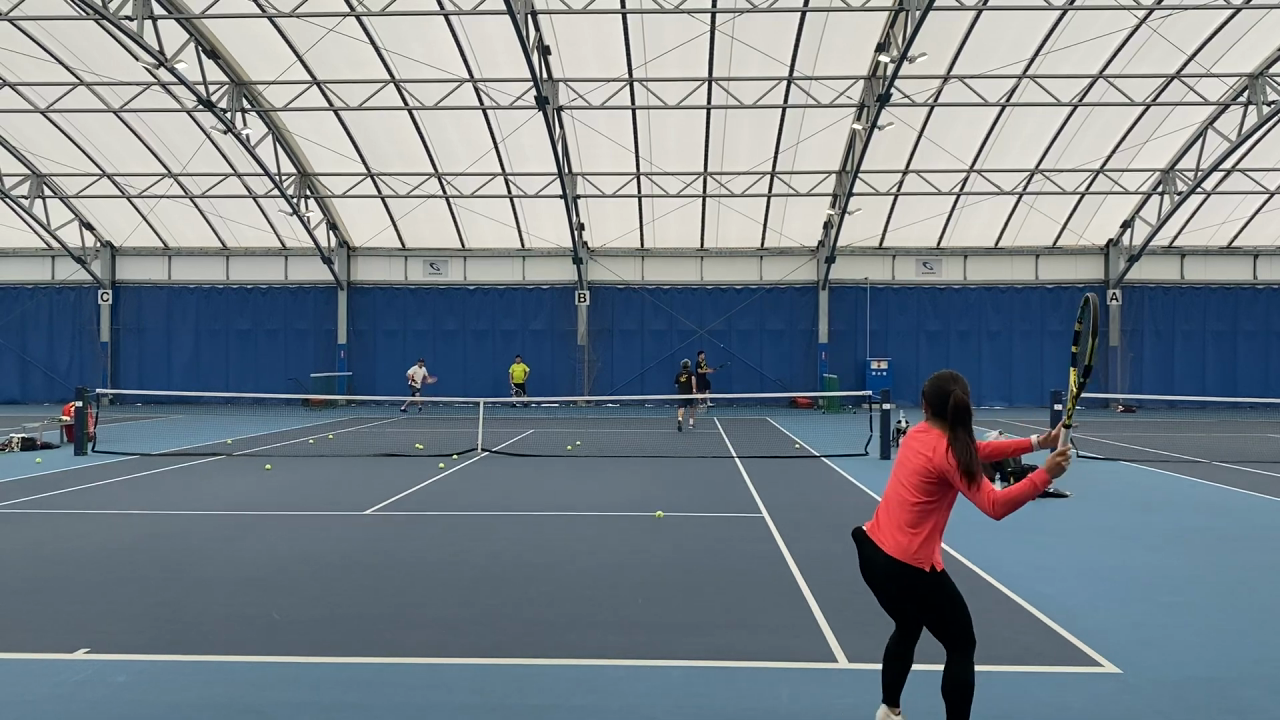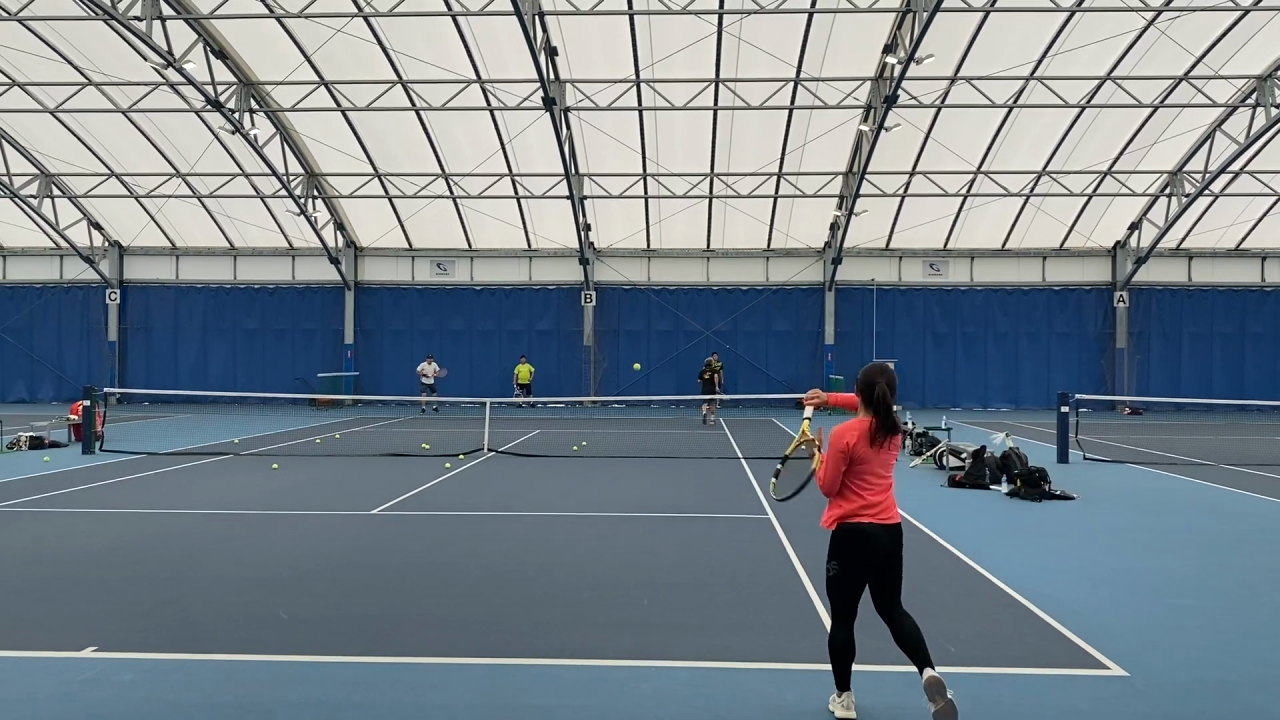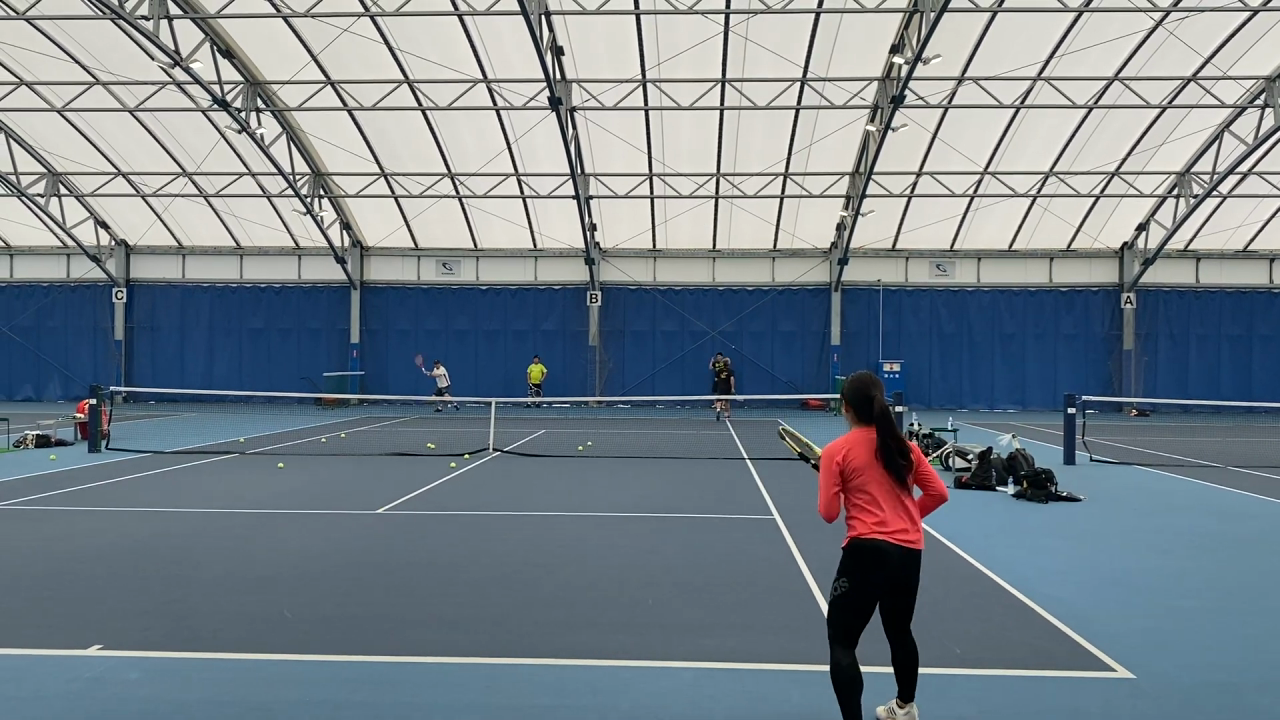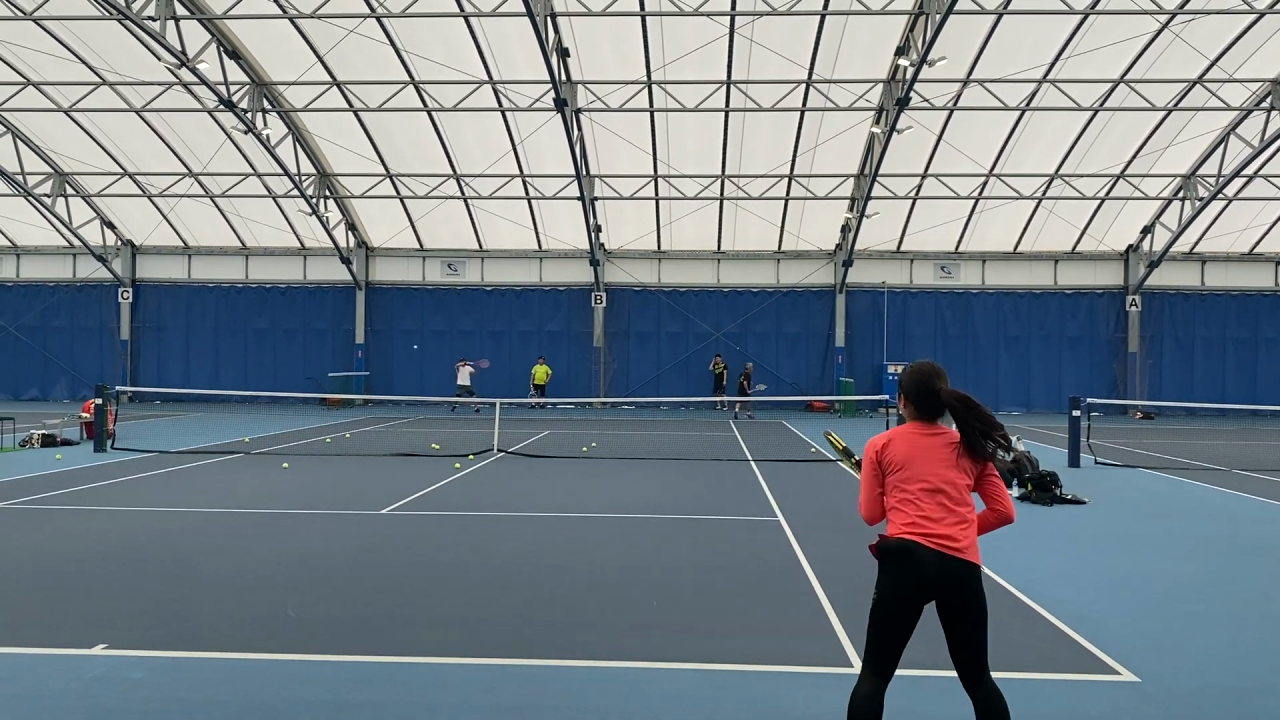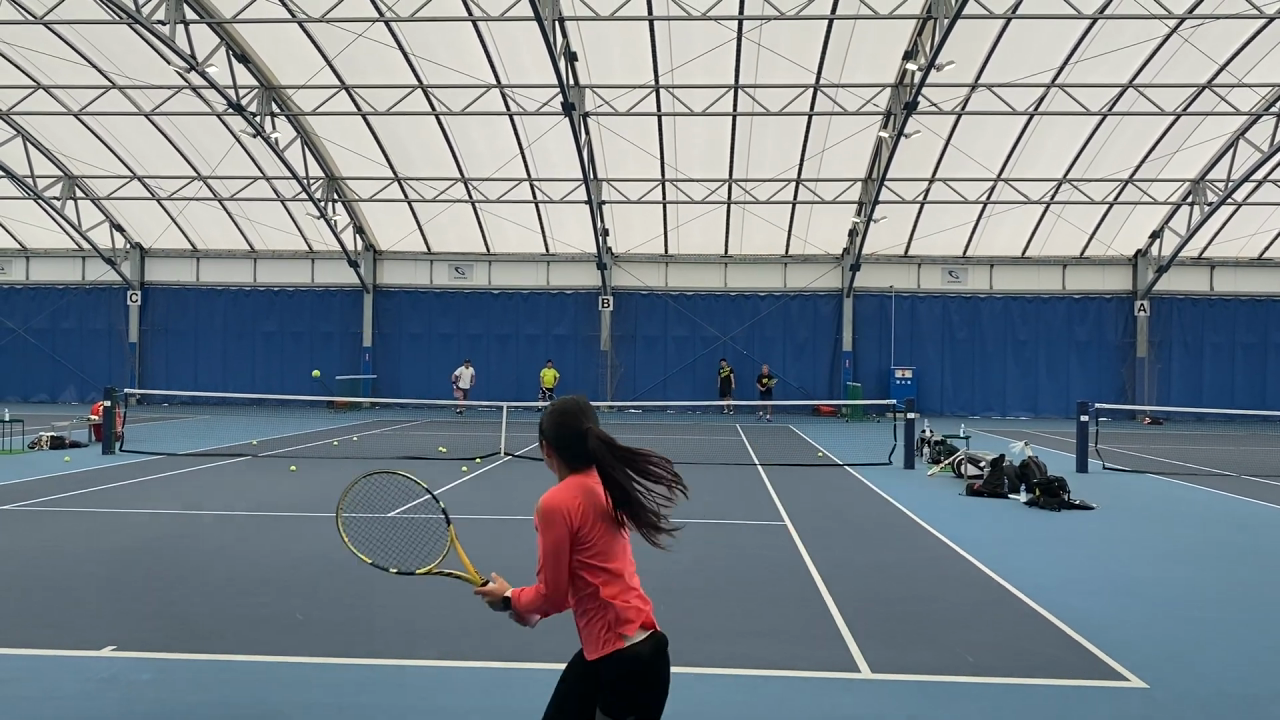
dt=0.7s
person 1, frame 1
left shoulder: (917, 433)
right shoulder: (948, 451)
left elbow: (972, 451)
right elbow: (994, 505)
left wrist: (1035, 443)
right wrist: (1045, 474)
left hip: (874, 552)
right hip: (912, 566)
left knee: (906, 629)
right knee: (961, 648)
person 1, frame 2
left shoulder: (843, 433)
right shoulder: (892, 430)
left elbow: (826, 486)
right elbow: (868, 413)
left wrist: (817, 450)
right wrist: (829, 398)
left hip: (853, 536)
right hip: (890, 532)
left knee: (841, 618)
right knee: (892, 609)
right ankle: (930, 675)
person 1, frame 3
left shoulder: (835, 452)
right shoulder: (905, 446)
left elbow: (829, 513)
right elbow: (938, 493)
left hip: (867, 553)
right hip: (909, 554)
left knee: (841, 641)
right knee: (899, 630)
person 1, frame 4
left shoulder: (881, 444)
right shoulder: (970, 448)
left elbow: (871, 514)
right elbow: (1005, 513)
left hip: (905, 563)
right hip: (963, 570)
left knee: (874, 674)
right knee: (978, 680)
person 1, frame 5
left shoulder: (556, 503)
right shoulder: (604, 488)
left elbow: (552, 594)
left wrist: (508, 598)
right wrist: (534, 610)
left hip: (625, 656)
right hip: (605, 649)
